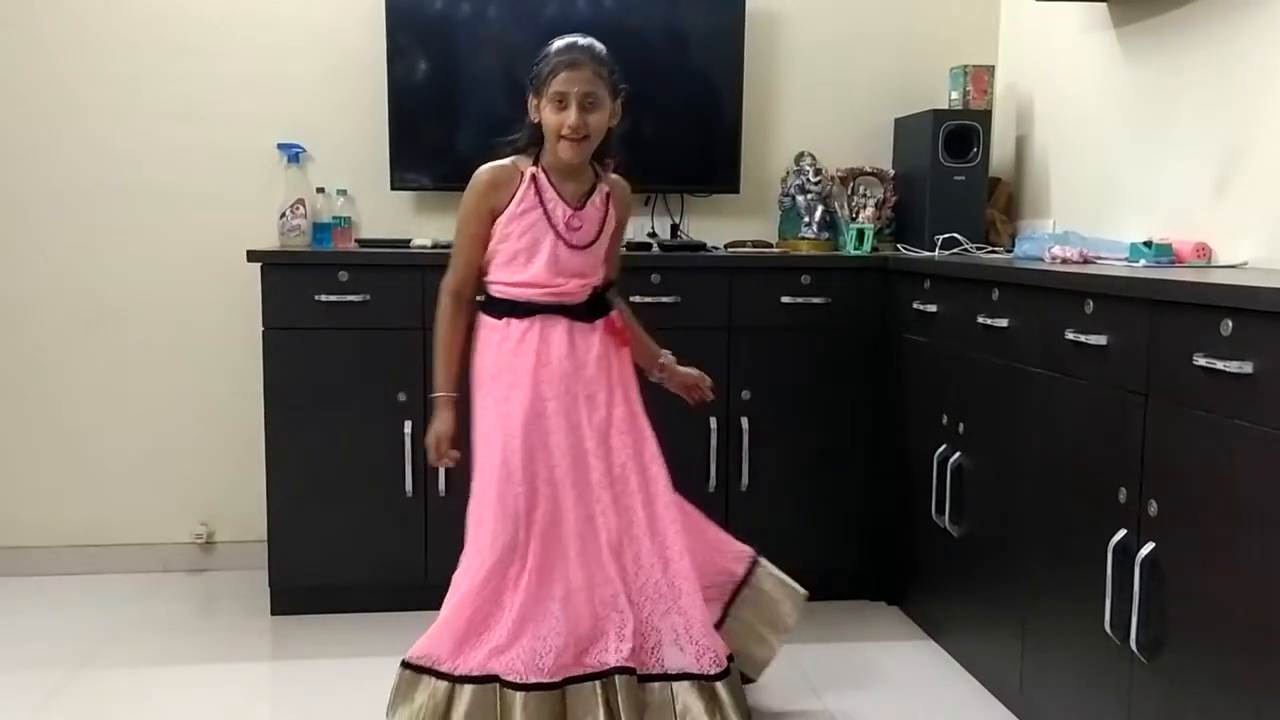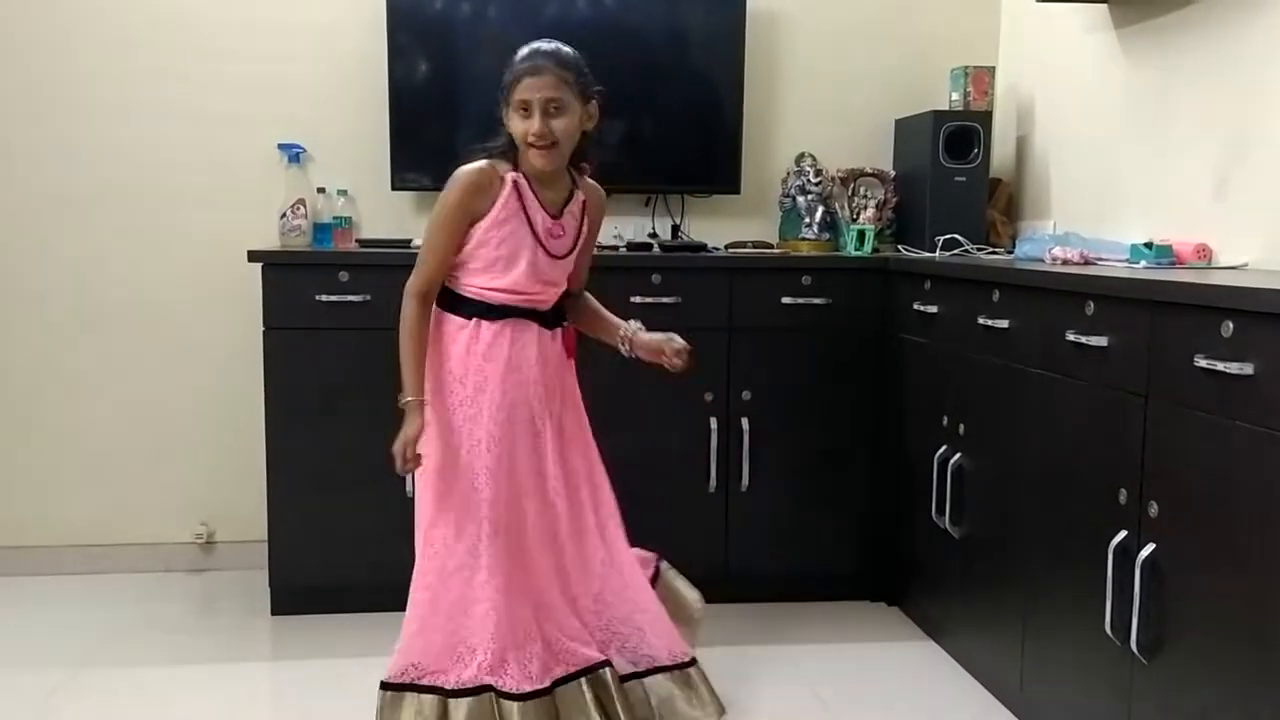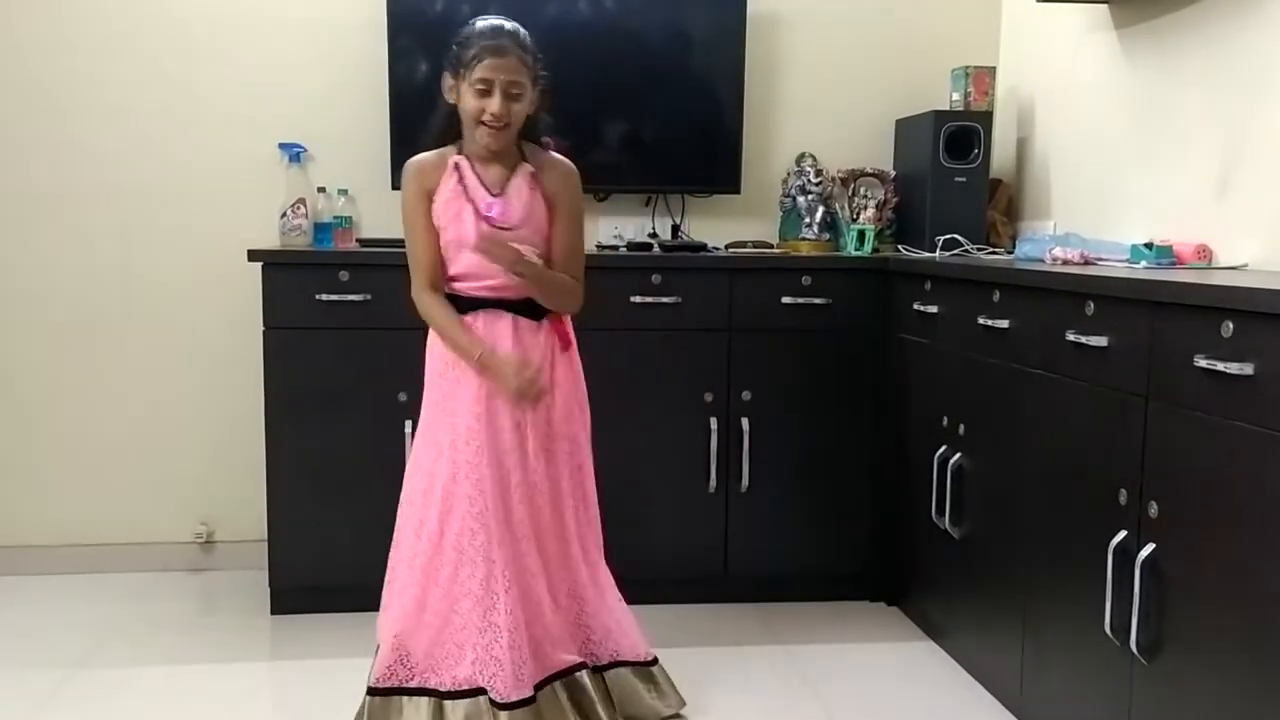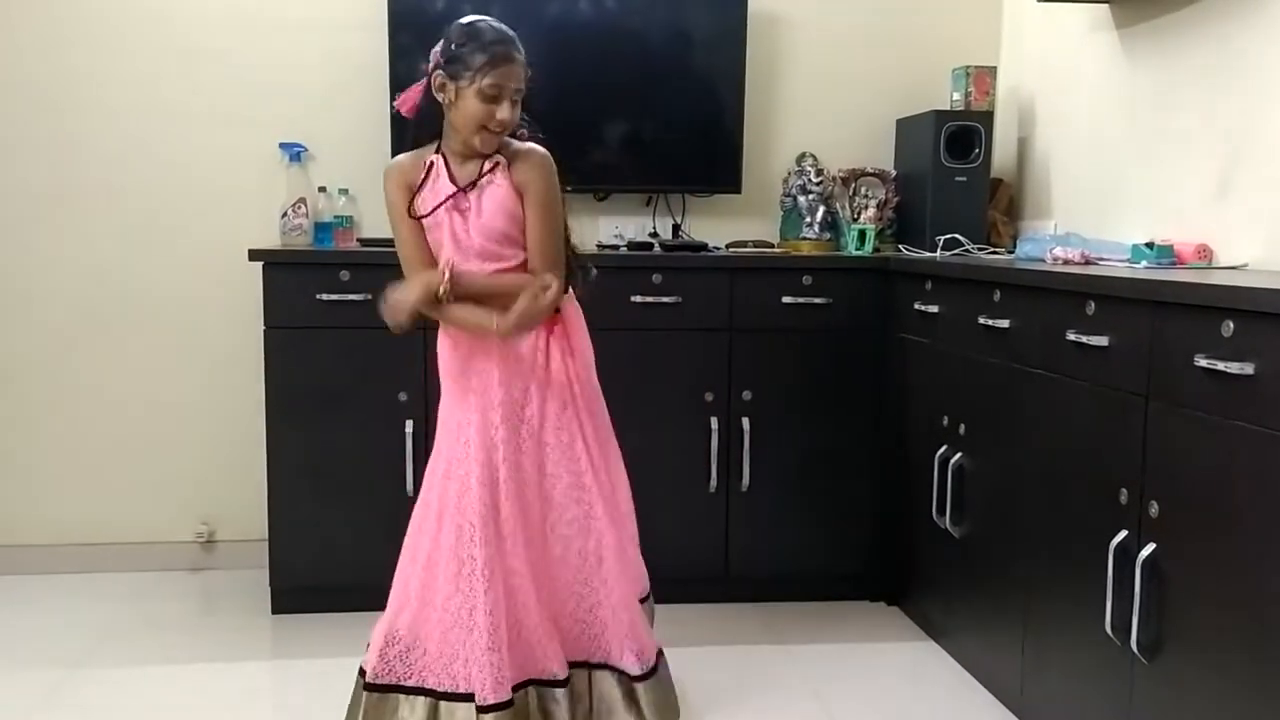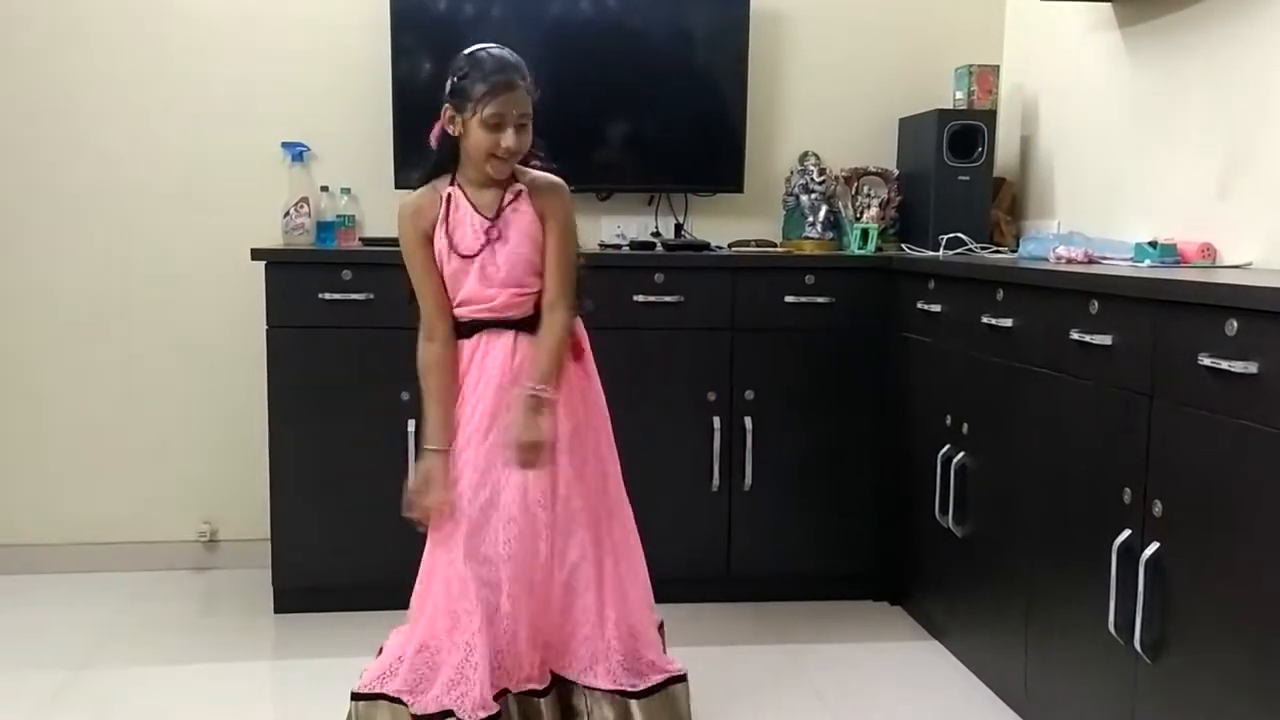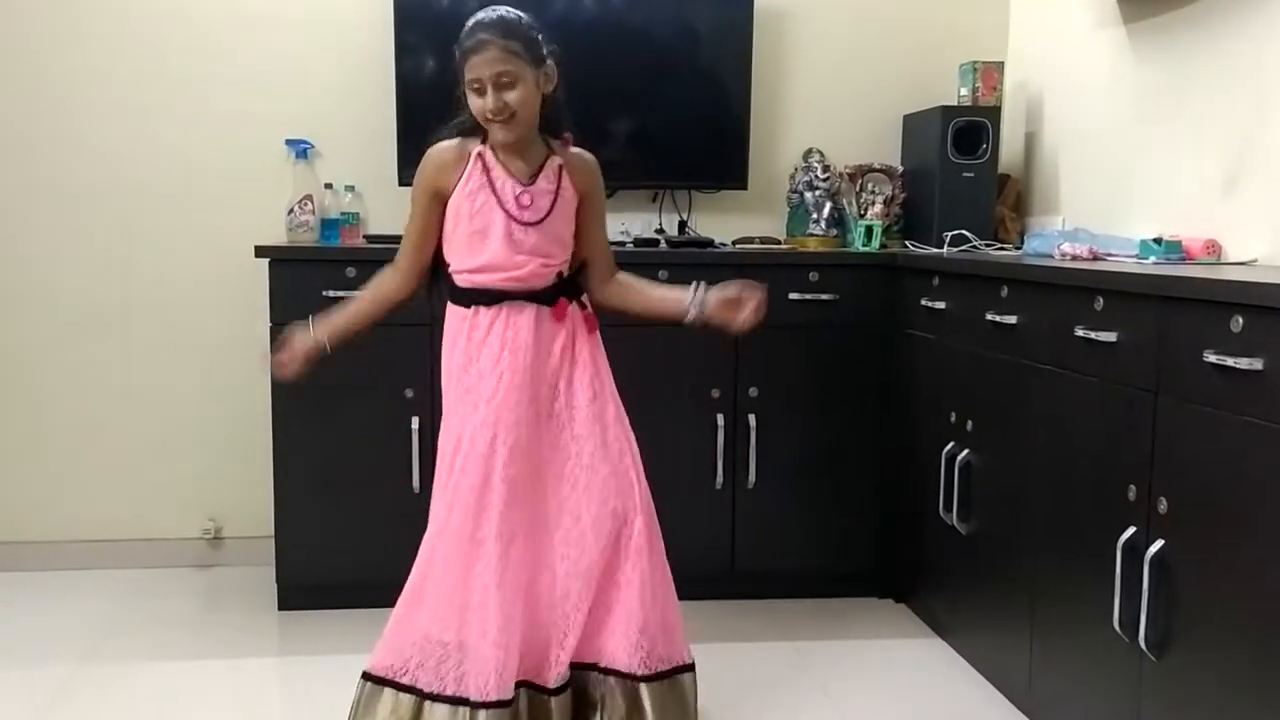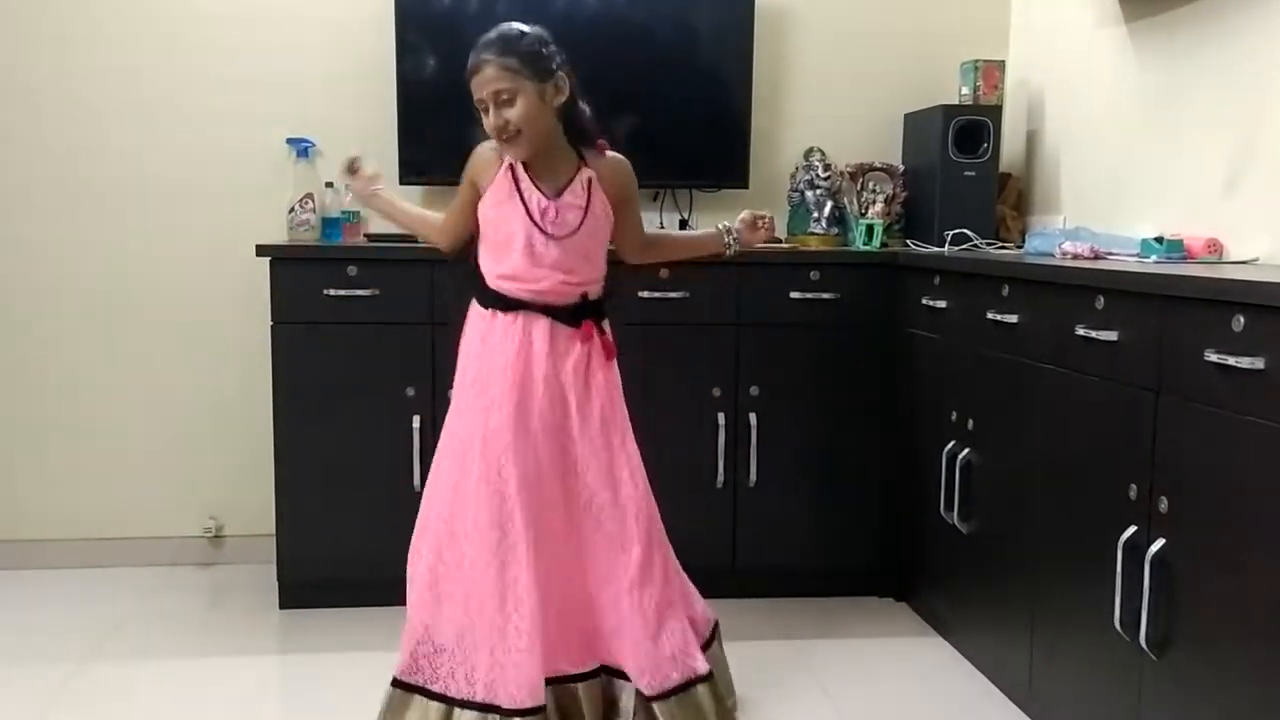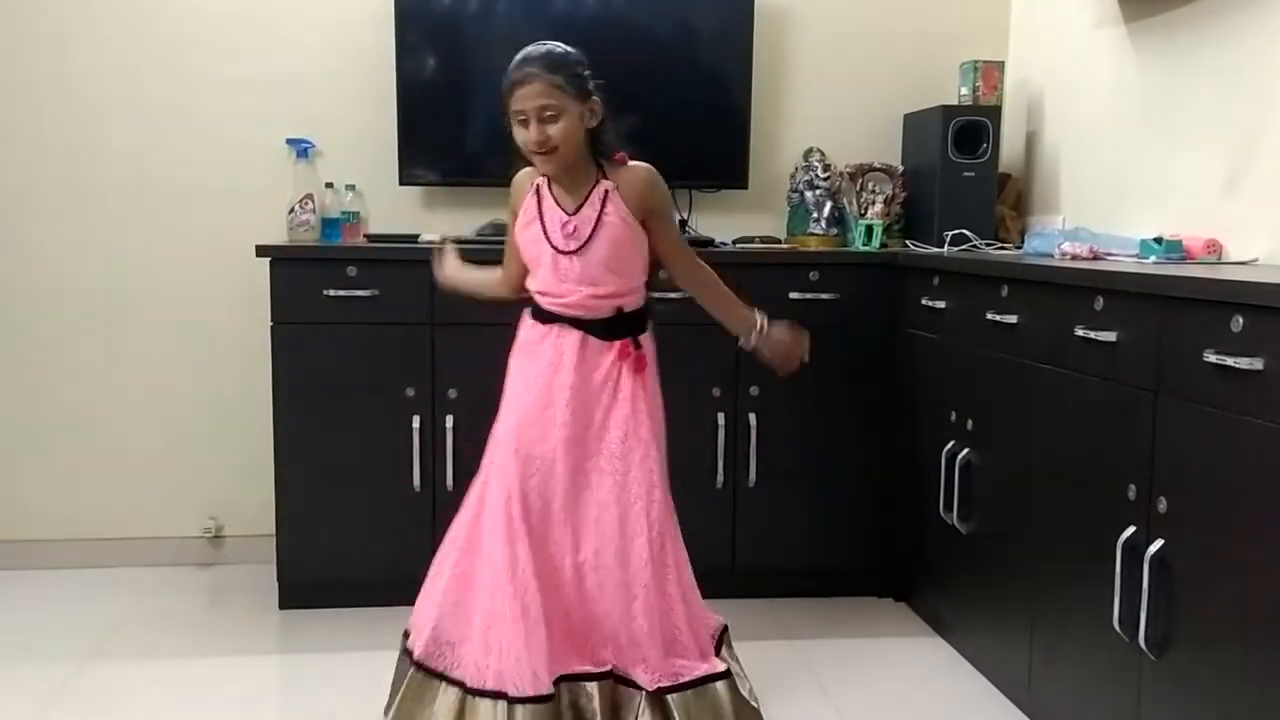
dt=0.2s
person 1, frame 1
left shoulder: (616, 195)
right shoulder: (496, 182)
right elbow: (456, 294)
left wrist: (663, 366)
right wrist: (445, 402)
left hip: (595, 368)
right hip: (514, 370)
left knee: (633, 521)
right knee: (515, 531)
person 1, frame 2
left shoulder: (591, 199)
right shoulder: (475, 184)
right elbow: (420, 293)
left wrist: (635, 338)
right wrist: (415, 406)
left hip: (545, 374)
right hip: (469, 374)
left knee: (572, 529)
right knee: (474, 541)
person 1, frame 3
left shoulder: (557, 176)
right shoulder: (426, 173)
left elbow: (568, 294)
right elbow: (428, 294)
left wrist: (517, 264)
right wrist: (495, 363)
left hip: (545, 366)
right hip: (465, 370)
left knee: (553, 530)
right knee: (458, 534)
person 1, frame 4
left shoulder: (532, 164)
right shoulder: (405, 174)
left elbow: (546, 285)
right elbow: (422, 298)
left wrist: (445, 280)
right wrist: (509, 315)
left hip: (549, 364)
right hip: (476, 367)
left knee: (569, 522)
right knee: (472, 528)
person 1, frame 5
left shoulder: (549, 195)
right shoulder: (422, 209)
left elbow: (558, 311)
right elbow: (436, 336)
left wrist: (535, 402)
right wrist: (434, 452)
left hip: (555, 380)
right hip: (481, 392)
left knee: (575, 542)
right knee: (479, 550)
person 1, frame 6
left shoulder: (579, 169)
right shoulder: (445, 163)
left elbow: (603, 280)
right elbow: (406, 271)
left wrist: (700, 303)
right wrist: (321, 333)
left hip: (565, 354)
right hip: (481, 355)
left knee: (603, 512)
right knee: (484, 521)
person 1, frame 7
left shoulder: (610, 172)
right shoulder: (487, 164)
left elbow: (636, 245)
right elbow: (450, 234)
left wrist: (726, 237)
right wrist: (376, 198)
left hip: (578, 361)
right hip: (499, 359)
left knee: (610, 515)
right knee: (486, 518)
person 1, frame 8
left shoulder: (637, 183)
right shoulder: (525, 188)
left elbow: (682, 265)
left wrist: (758, 330)
right wrist: (454, 274)
left hip: (618, 371)
right hip: (544, 371)
left knee: (629, 526)
right knee: (515, 518)
